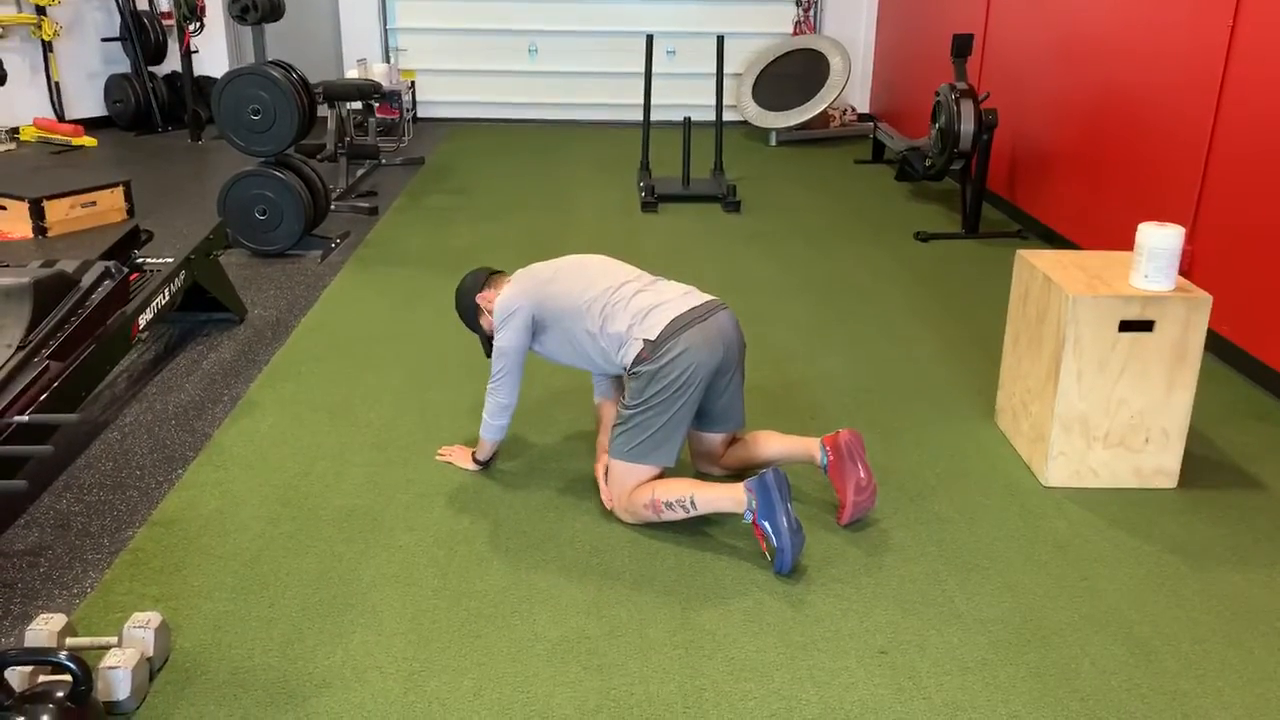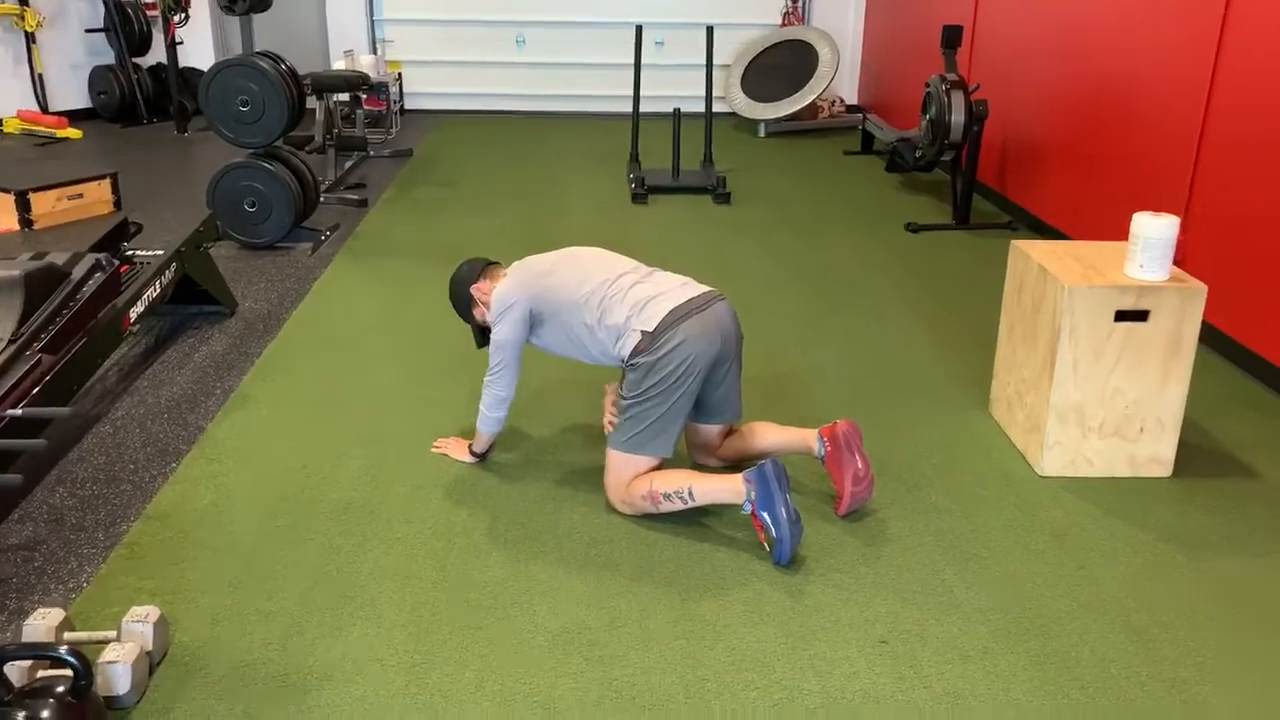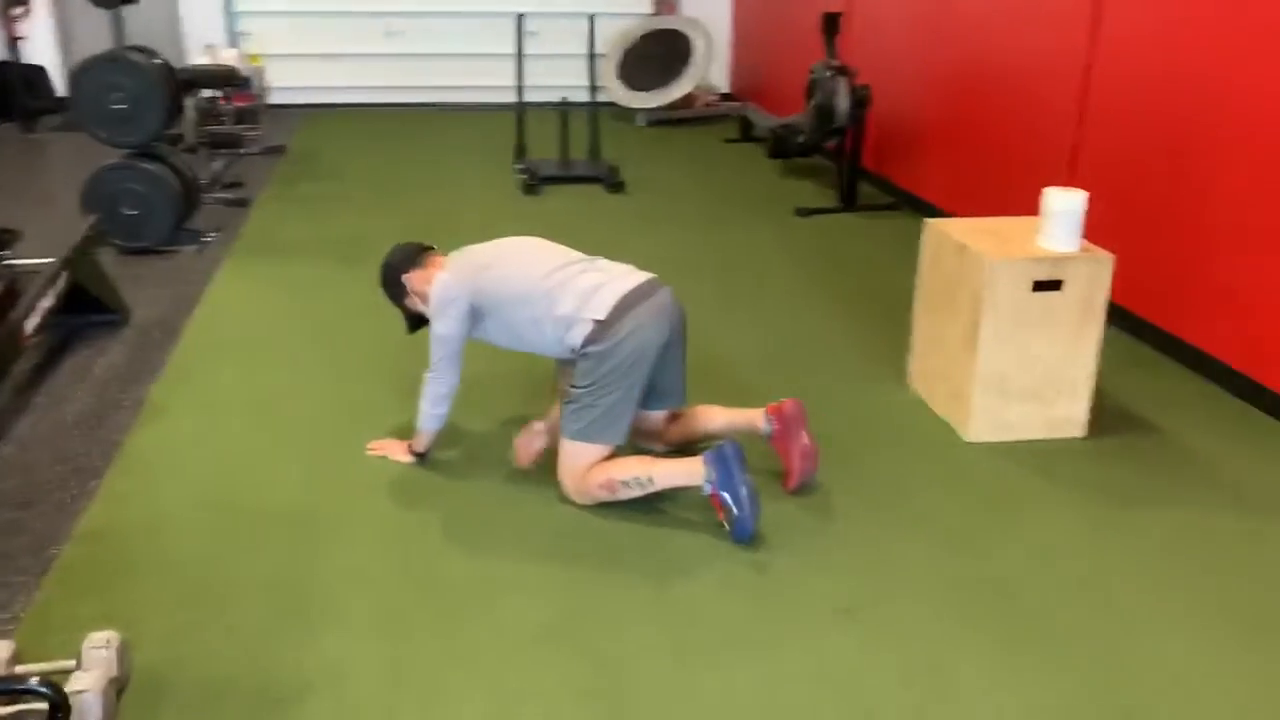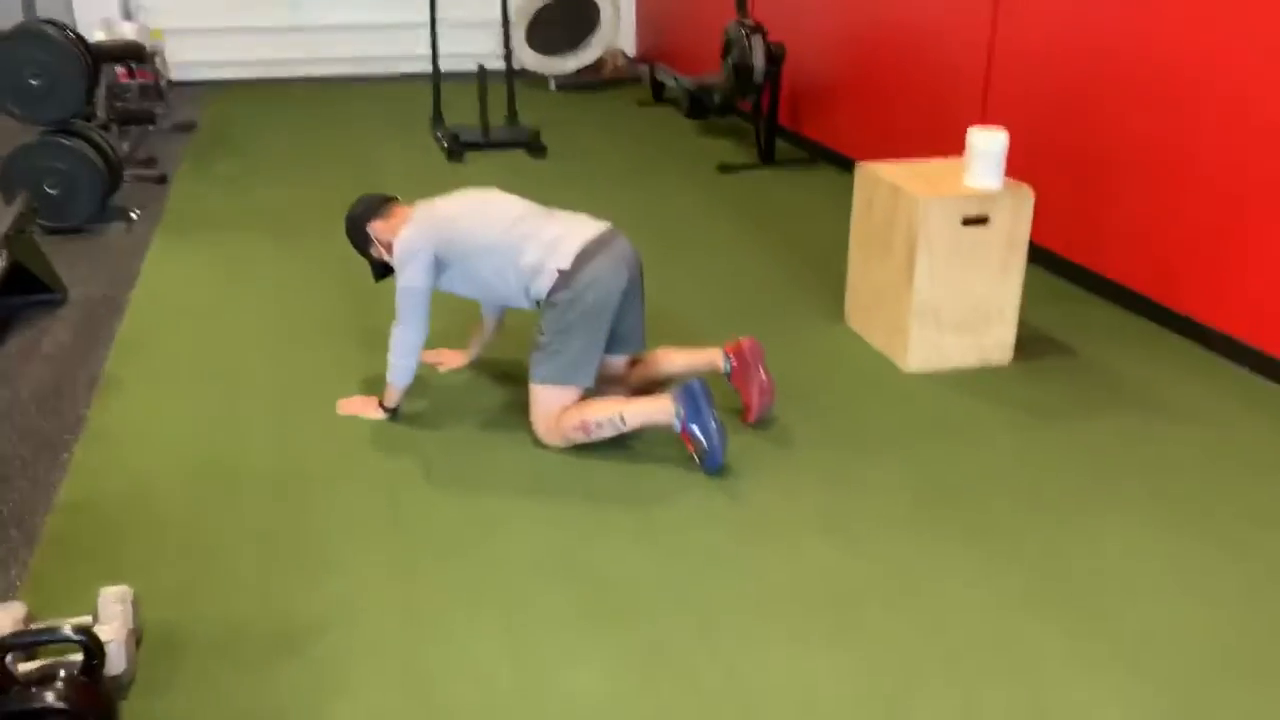
dt=0.5s
person 1, frame 1
left shoulder: (513, 301)
right shoulder: (556, 280)
left elbow: (502, 390)
right elbow: (606, 365)
left wrist: (480, 455)
right wrist: (605, 450)
left hip: (672, 348)
right hip: (718, 321)
left knee: (627, 501)
right knee: (713, 456)
left ankle: (751, 499)
right ankle: (828, 450)
person 1, frame 2
left shoulder: (510, 294)
right shoulder: (551, 271)
left elbow: (500, 383)
left wrist: (476, 448)
right wrist: (619, 391)
left hip: (671, 338)
right hip: (714, 311)
left knee: (624, 492)
right knee: (710, 448)
left ankle: (750, 488)
right ankle: (826, 441)
person 1, frame 3
left shoulder: (449, 286)
right shoulder: (491, 260)
left elbow: (442, 379)
left wrist: (416, 447)
right wrist: (553, 419)
left hip: (618, 328)
right hip: (657, 299)
left knee: (579, 482)
right knee: (656, 432)
left ankle: (707, 472)
right ankle: (770, 420)
person 1, frame 4
left shoulder: (413, 238)
right shoulder: (453, 212)
left elbow: (410, 329)
left wrist: (387, 403)
right wrist: (470, 352)
left hip: (578, 278)
right hip: (613, 249)
left knee: (552, 427)
right knee: (617, 377)
left ankle: (676, 408)
right ankle: (728, 358)
